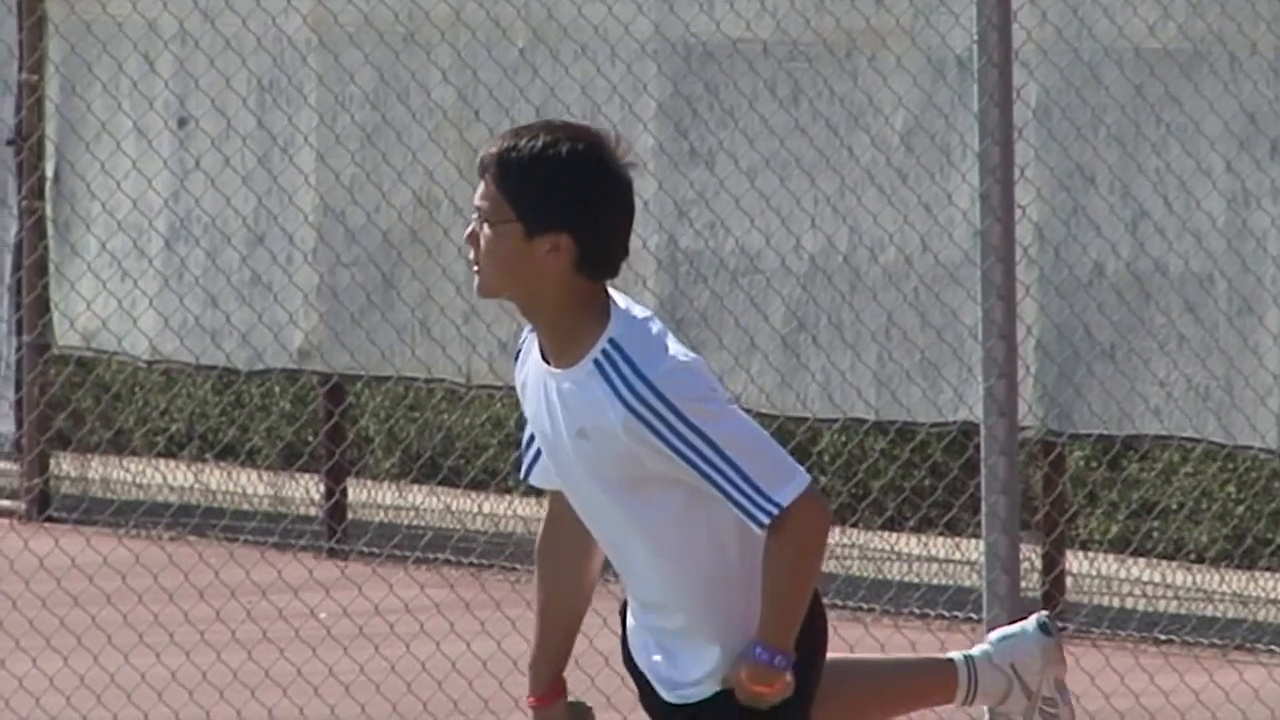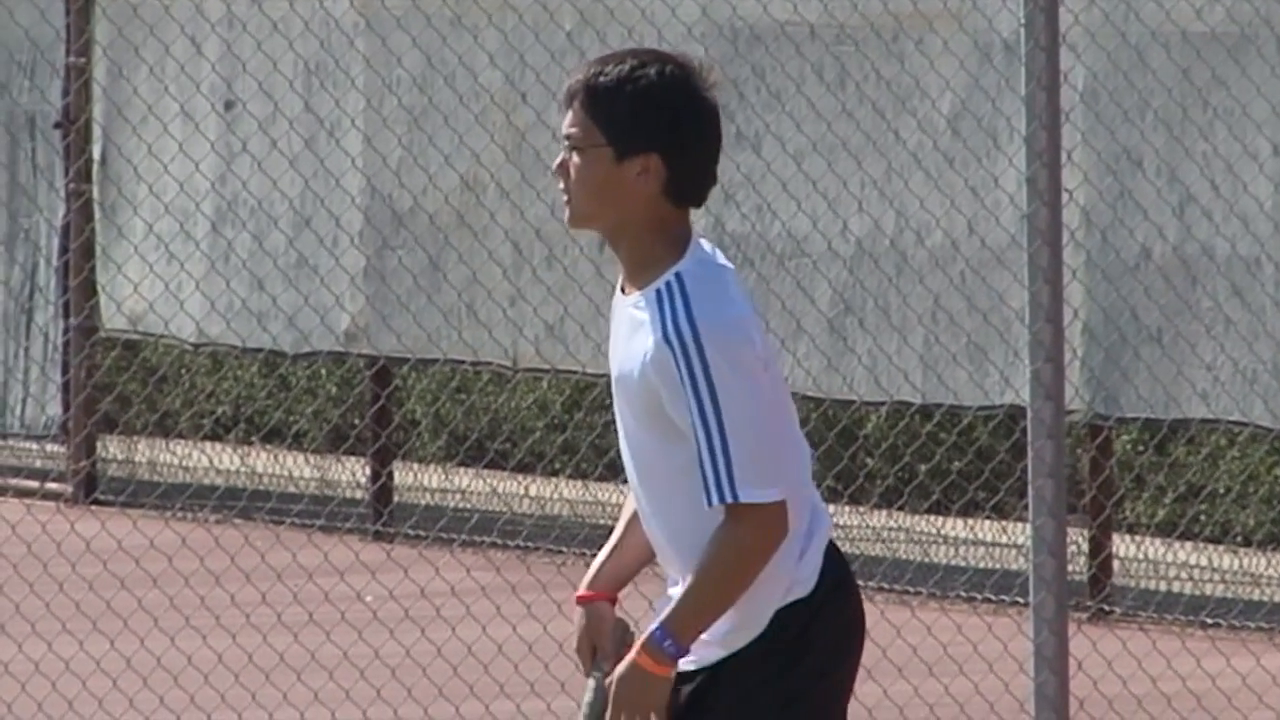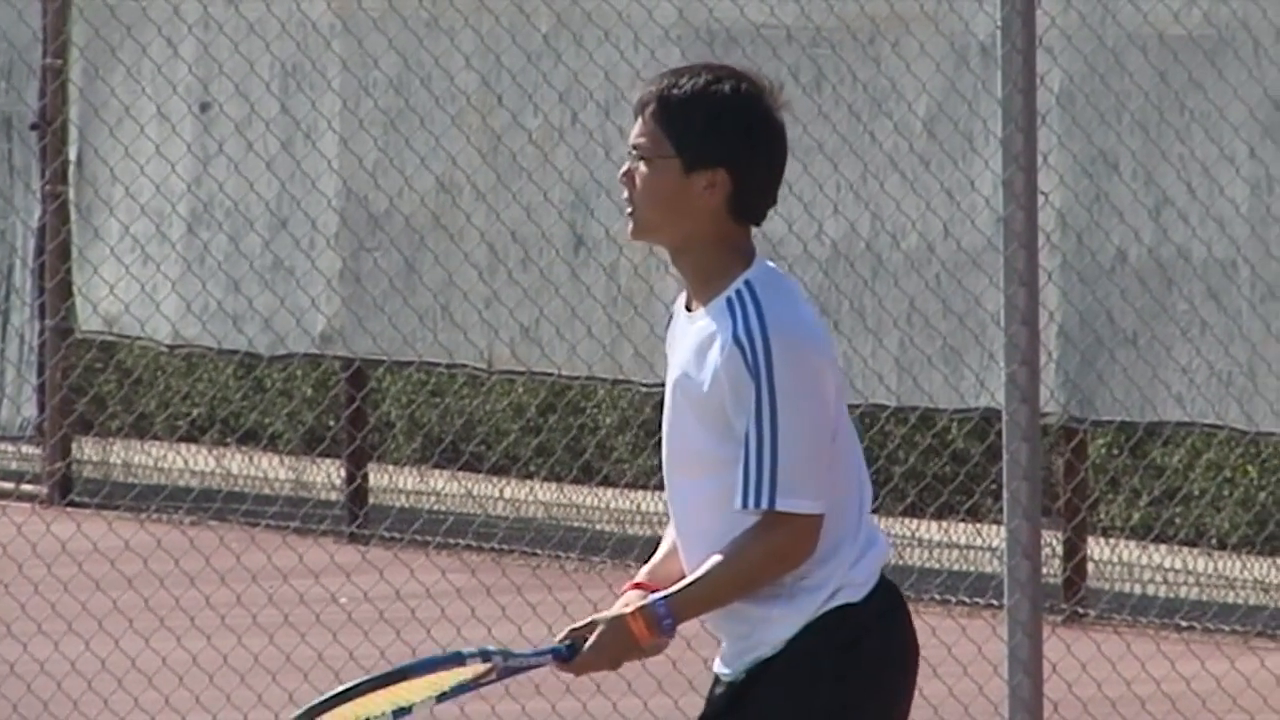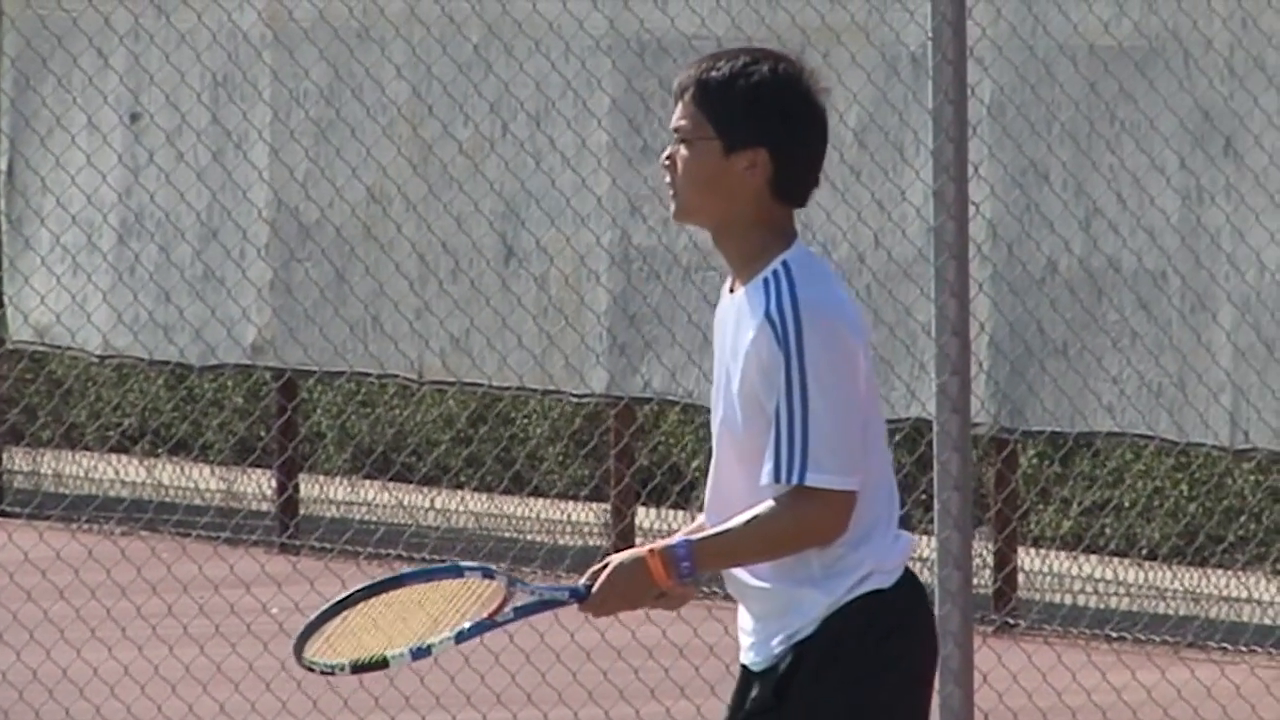
dt=1s
person 1, frame 1
left shoulder: (645, 384)
right shoulder: (540, 353)
left elbow: (801, 514)
right elbow: (571, 520)
left wrist: (769, 659)
left hip: (736, 655)
person 1, frame 2
left shoulder: (694, 323)
right shoulder: (642, 293)
left elbow: (759, 518)
left wrist: (657, 654)
right wrist: (600, 587)
left hip: (775, 635)
right hip: (727, 624)
person 1, frame 3
left shoulder: (764, 333)
right shoulder: (696, 314)
left elbow: (789, 530)
left wrist: (652, 619)
right wrist: (647, 589)
left hip: (827, 653)
right hip: (779, 648)
person 1, frame 4
left shoulder: (799, 313)
right shoulder: (742, 299)
left elbow: (818, 508)
left wrist: (668, 563)
right wrist: (681, 550)
left hip: (850, 643)
right hip: (786, 637)
